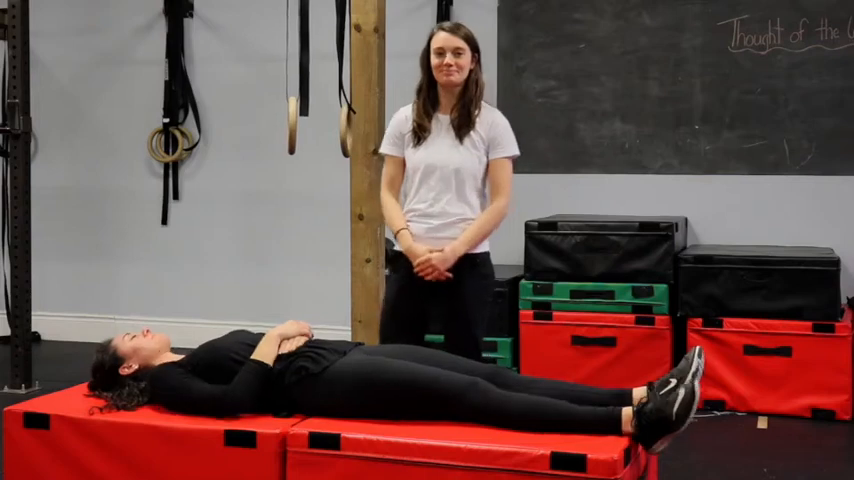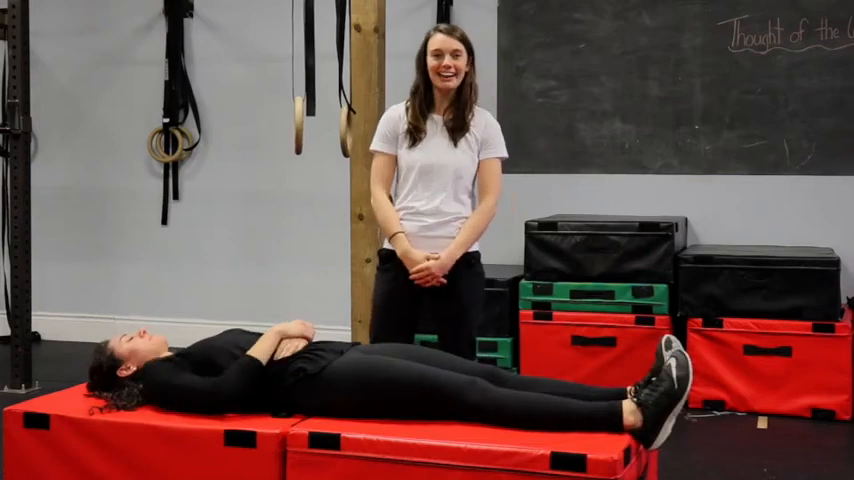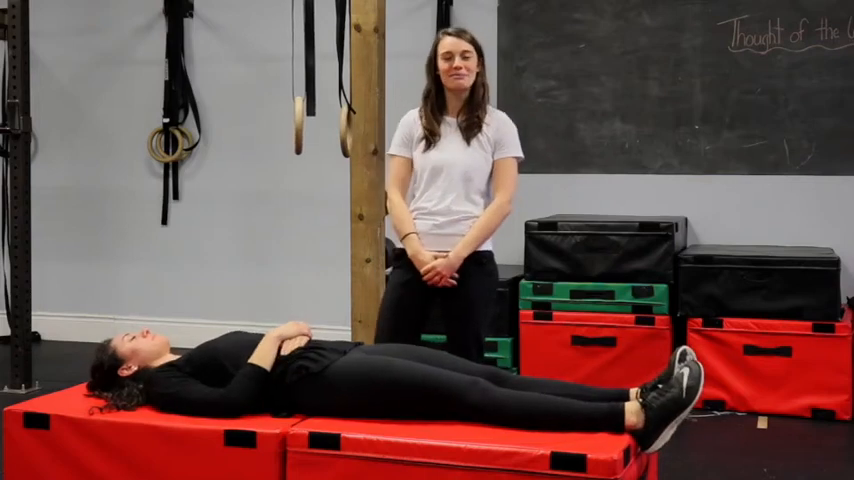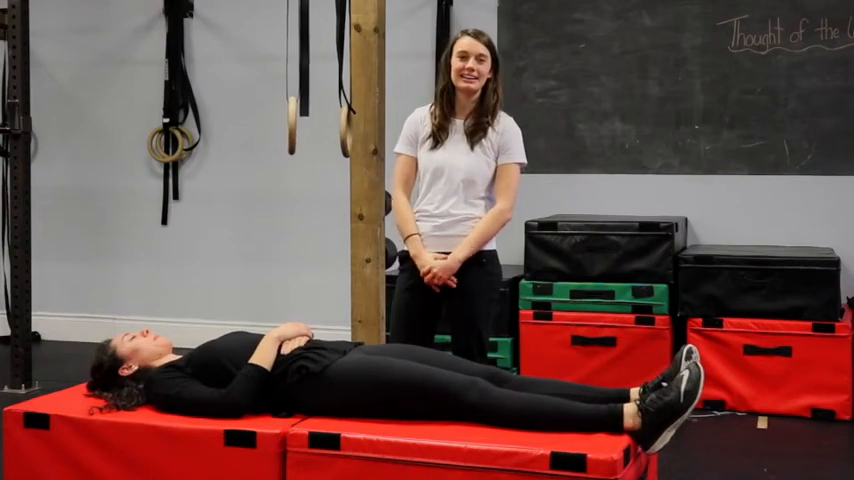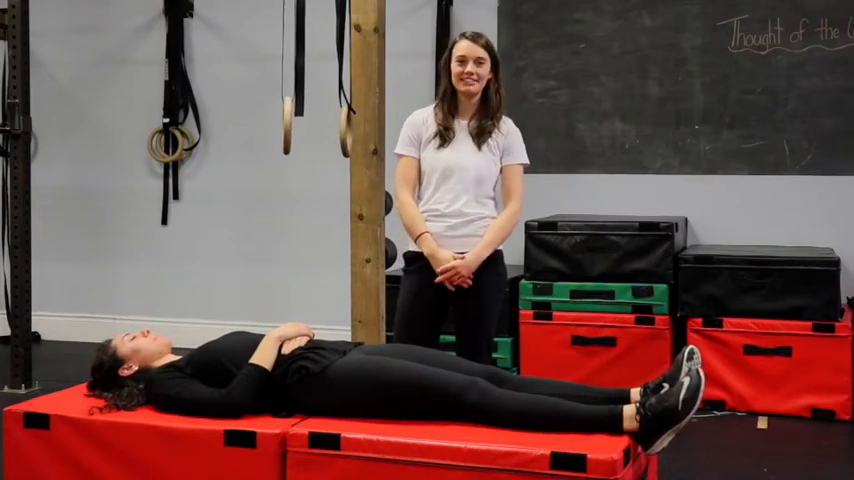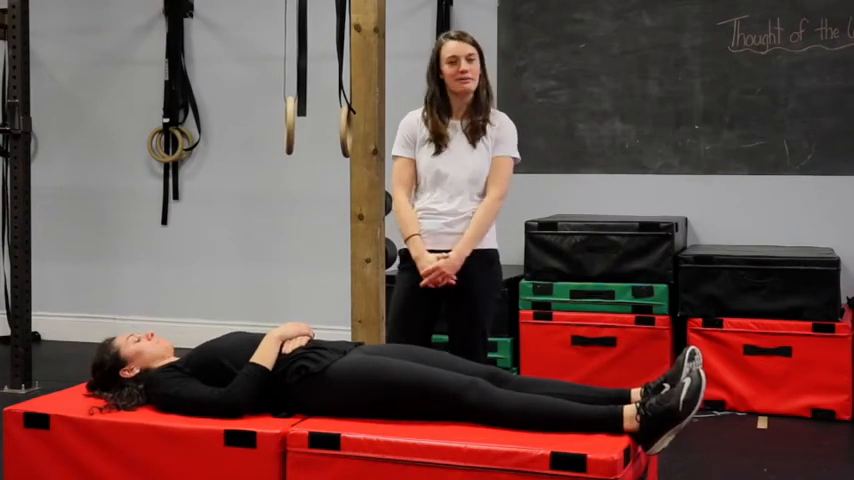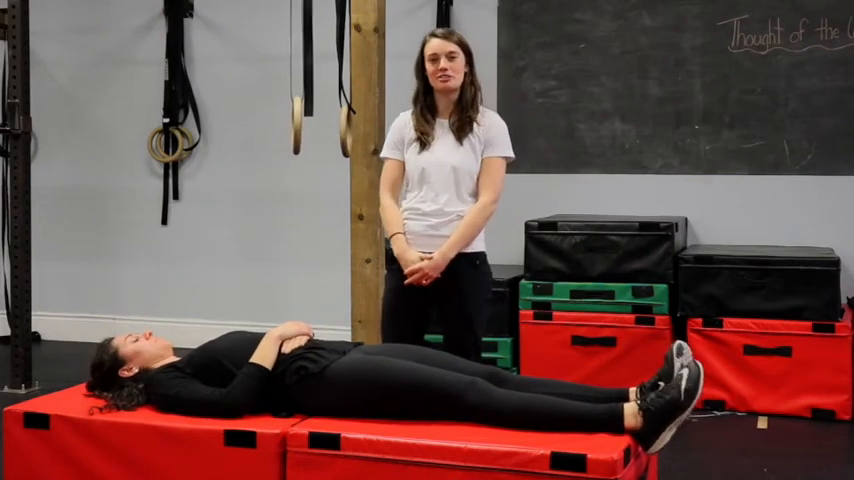
dt=0.5s
person 1, frame 1
left shoulder: (191, 360)
right shoulder: (167, 383)
right elbow: (236, 399)
left wrist: (283, 336)
right wrist: (273, 337)
left hip: (340, 356)
right hip: (319, 382)
left knee: (490, 374)
right knee: (474, 396)
left ankle: (640, 395)
right ankle: (632, 421)
person 1, frame 2
left shoulder: (188, 357)
right shoulder: (162, 381)
right elbow: (230, 393)
left wrist: (284, 338)
right wrist: (273, 335)
left hip: (338, 355)
right hip: (319, 385)
left knee: (489, 375)
right knee: (471, 397)
left ankle: (632, 393)
right ankle: (631, 418)
person 1, frame 3
left shoulder: (192, 359)
right shoulder: (165, 384)
right elbow: (236, 400)
left wrist: (282, 337)
right wrist: (274, 339)
left hip: (340, 355)
right hip: (318, 383)
left knee: (490, 376)
right knee: (472, 397)
left ankle: (636, 396)
right ankle: (633, 419)
person 1, frame 4
left shoulder: (193, 358)
right shoulder: (165, 386)
right elbow: (236, 402)
left wrist: (282, 337)
right wrist: (272, 340)
left hip: (340, 355)
right hip: (319, 384)
left knee: (491, 376)
right knee: (472, 397)
left ankle: (637, 396)
right ankle: (634, 420)
person 1, frame 5
left shoulder: (194, 359)
right shoulder: (166, 386)
right elbow: (237, 402)
left wrist: (287, 337)
right wrist: (275, 339)
left hip: (339, 354)
right hip: (318, 383)
left knee: (488, 374)
right knee: (473, 397)
left ankle: (638, 397)
right ankle: (632, 421)
person 1, frame 6
left shoulder: (193, 358)
right shoulder: (166, 386)
right elbow: (236, 400)
left wrist: (285, 336)
right wrist: (273, 339)
left hip: (341, 354)
right hip: (318, 384)
left knee: (491, 376)
right knee: (473, 398)
left ankle: (638, 397)
right ankle: (632, 422)
person 1, frame 7
left shoulder: (192, 359)
right shoulder: (166, 387)
right elbow: (236, 402)
left wrist: (288, 335)
right wrist: (274, 339)
left hip: (339, 354)
right hip: (318, 382)
left knee: (492, 375)
right knee: (474, 396)
left ankle: (637, 395)
right ankle: (633, 419)
person 2, frame 1
left shoulder: (492, 123)
right shoulder: (405, 120)
left elbow: (499, 202)
right elbow: (389, 193)
left wrist: (452, 252)
right wrist: (408, 244)
left hip: (468, 262)
right hip: (409, 260)
person 2, frame 2
left shoulder: (484, 125)
right shoulder: (397, 118)
left elbow: (488, 202)
right elbow: (379, 193)
left wrist: (448, 257)
right wrist: (406, 250)
left hip: (460, 261)
right hip: (398, 258)
left knee: (458, 362)
person 2, frame 3
left shoulder: (498, 125)
right shoulder: (413, 122)
left elbow: (503, 201)
right elbow: (395, 195)
left wrist: (455, 256)
right wrist: (416, 251)
left hip: (472, 261)
right hip: (413, 258)
left knee: (465, 362)
person 2, frame 4
left shoulder: (503, 129)
right shoulder: (420, 121)
left elbow: (503, 206)
right elbow: (400, 194)
left wrist: (455, 259)
right wrist: (418, 252)
left hip: (474, 261)
right hip: (418, 259)
left knee: (469, 362)
person 2, frame 5
left shoulder: (504, 131)
right shoulder: (420, 122)
left elbow: (513, 206)
right elbow: (404, 195)
left wrist: (473, 259)
right wrist: (434, 252)
left hip: (483, 262)
right hip: (424, 259)
left knee: (474, 363)
person 2, frame 6
left shoulder: (499, 126)
right shoulder: (415, 123)
left elbow: (494, 198)
right elbow: (400, 195)
left wrist: (456, 257)
right wrist: (420, 253)
left hip: (476, 259)
right hip: (418, 258)
left knee: (468, 361)
person 2, frame 7
left shoulder: (489, 125)
right shoulder: (404, 125)
left elbow: (487, 200)
right elbow: (388, 196)
left wrist: (442, 257)
right wrist: (402, 251)
left hip: (465, 260)
right hip: (407, 261)
left knee: (463, 362)
